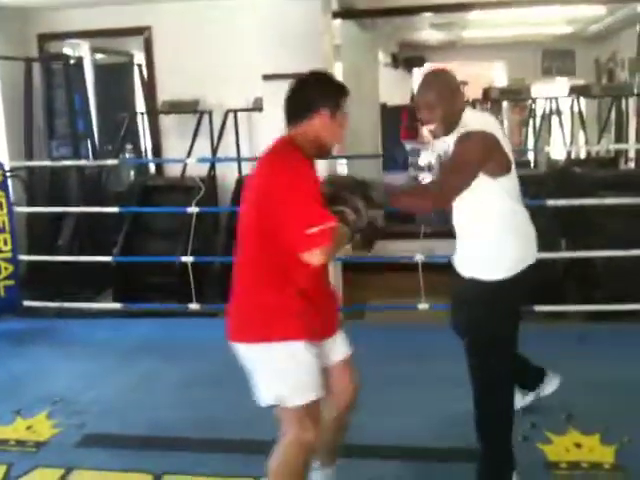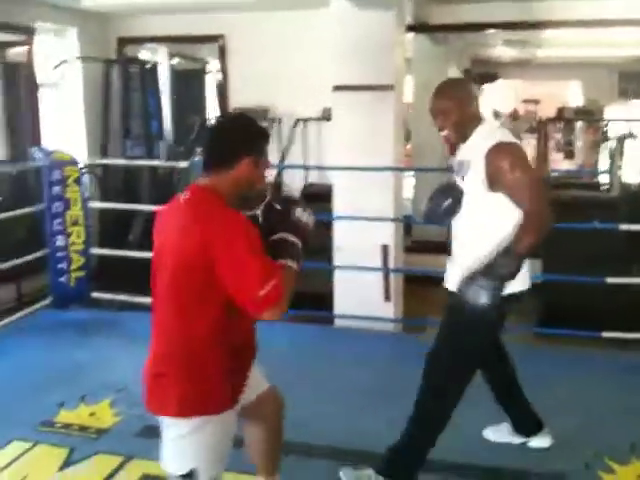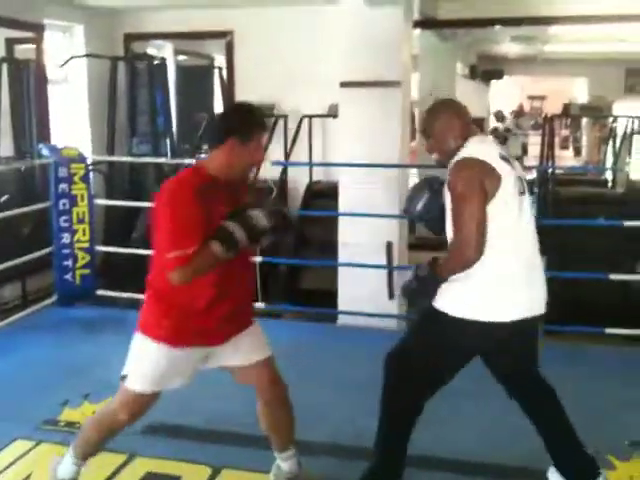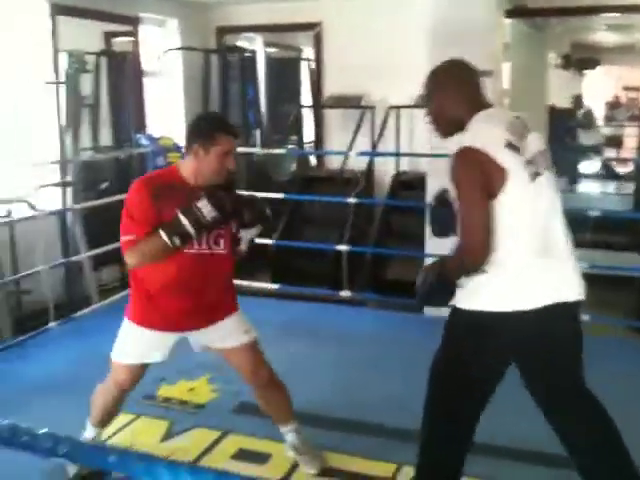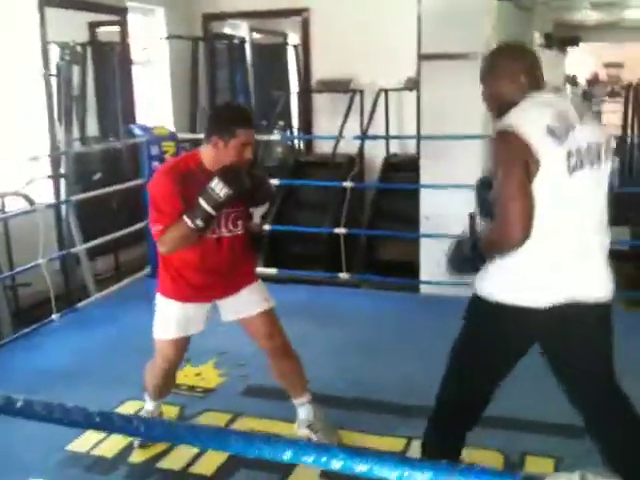
dt=0.7s
person 1, frame 1
left shoulder: (476, 137)
right shoulder: (459, 132)
left elbow: (436, 198)
left hip: (502, 265)
right hip: (475, 259)
left knee: (486, 361)
right knee: (470, 328)
right ankle: (534, 380)
person 1, frame 2
left shoulder: (499, 151)
right shoulder: (467, 148)
left elbow: (538, 214)
left wrist: (504, 264)
right wrist: (448, 204)
left hip: (482, 282)
right hip: (470, 277)
left knee: (445, 369)
right knee: (484, 351)
right ankle: (528, 427)
person 1, frame 3
left shoulder: (467, 165)
right shoulder: (503, 160)
left elbow: (469, 247)
left wrist: (431, 273)
right wrist: (443, 212)
left hip: (472, 306)
right hip: (523, 303)
left knee: (404, 376)
right knee: (527, 382)
person 1, frame 4
left shoulder: (471, 154)
right shoulder: (522, 129)
left elbow: (476, 250)
left wrist: (440, 271)
right wrist: (461, 204)
left hip: (496, 301)
right hip: (558, 292)
left knee: (450, 402)
right knee: (570, 399)
person 1, frame 5
left shoulder: (511, 136)
right shoulder: (584, 122)
left elbow: (513, 232)
left wrist: (476, 244)
left hip: (518, 291)
right hip: (586, 287)
left knee: (466, 381)
right knee: (601, 395)
person 2, frame 1
left shoulder: (292, 162)
right shoulder: (288, 167)
right elbow: (318, 251)
left wrist: (340, 213)
right wrist: (347, 215)
left hip: (307, 309)
right hip: (272, 321)
left knee: (343, 389)
right knee: (304, 431)
person 2, frame 2
left shoulder: (177, 209)
right shoulder: (225, 222)
right elbow: (272, 305)
left wrist: (263, 239)
right wrist: (287, 244)
left hip: (222, 362)
right hip: (195, 383)
left knee: (270, 409)
person 2, frame 3
left shoulder: (235, 187)
right shoulder: (180, 193)
right elbow: (179, 273)
left wrist: (254, 228)
right wrist: (236, 233)
left hip: (229, 321)
right hip: (172, 325)
left knee: (273, 390)
right knee: (126, 409)
person 2, frame 4
left shoulder: (225, 192)
right shoulder: (149, 189)
left elbow: (235, 251)
right elbow: (135, 257)
left wrist: (247, 228)
right wrist: (190, 222)
left hip: (215, 308)
right hip: (152, 312)
left knee: (261, 375)
right knee: (119, 383)
left ankle: (294, 440)
right ankle: (89, 440)
person 2, frame 5
left shoulder: (239, 174)
right shoulder: (171, 177)
right elbow: (166, 243)
left wrist: (259, 205)
right wrist: (210, 203)
left hip: (237, 277)
right hip: (183, 286)
left knee: (276, 344)
right knee: (166, 358)
left ankle: (308, 417)
right ankle: (150, 411)
